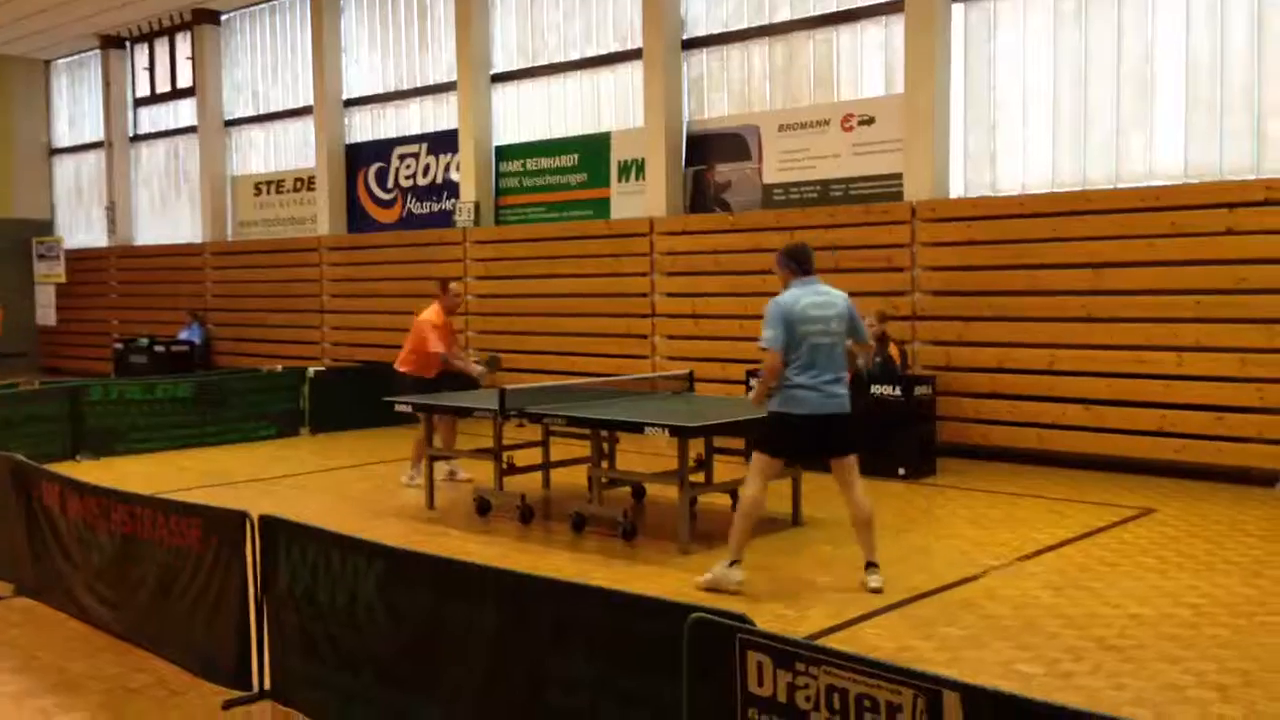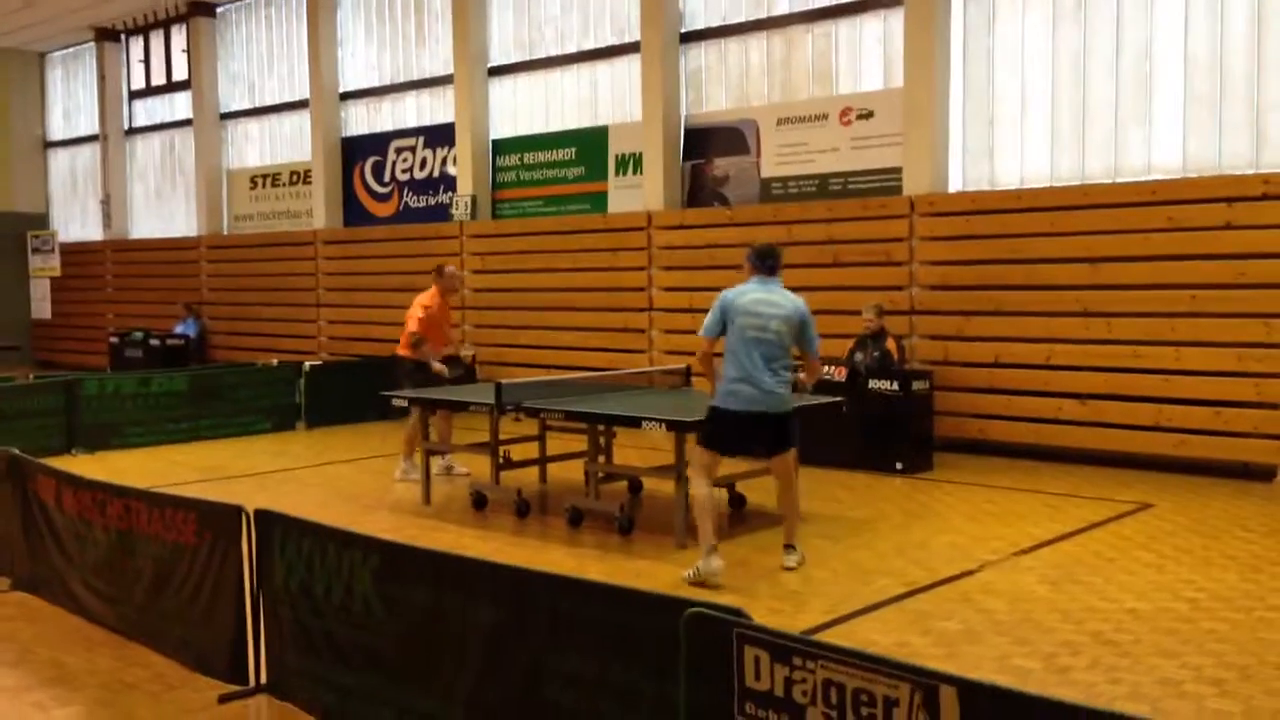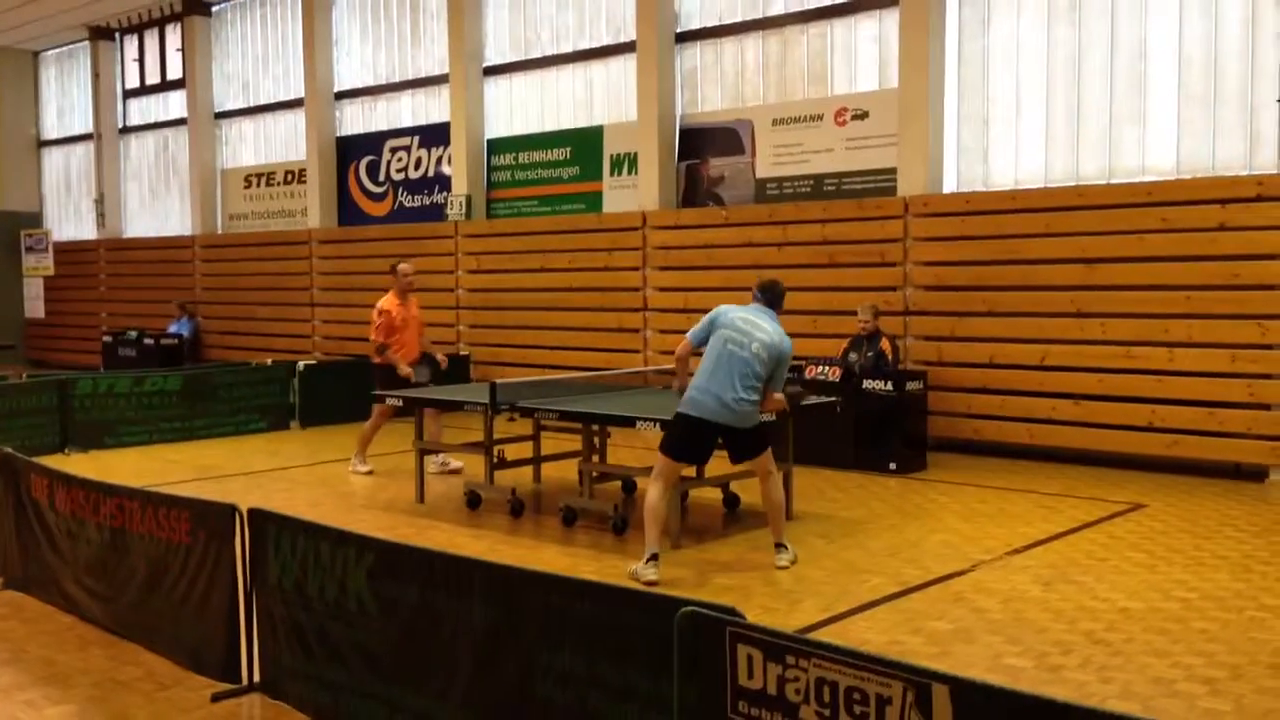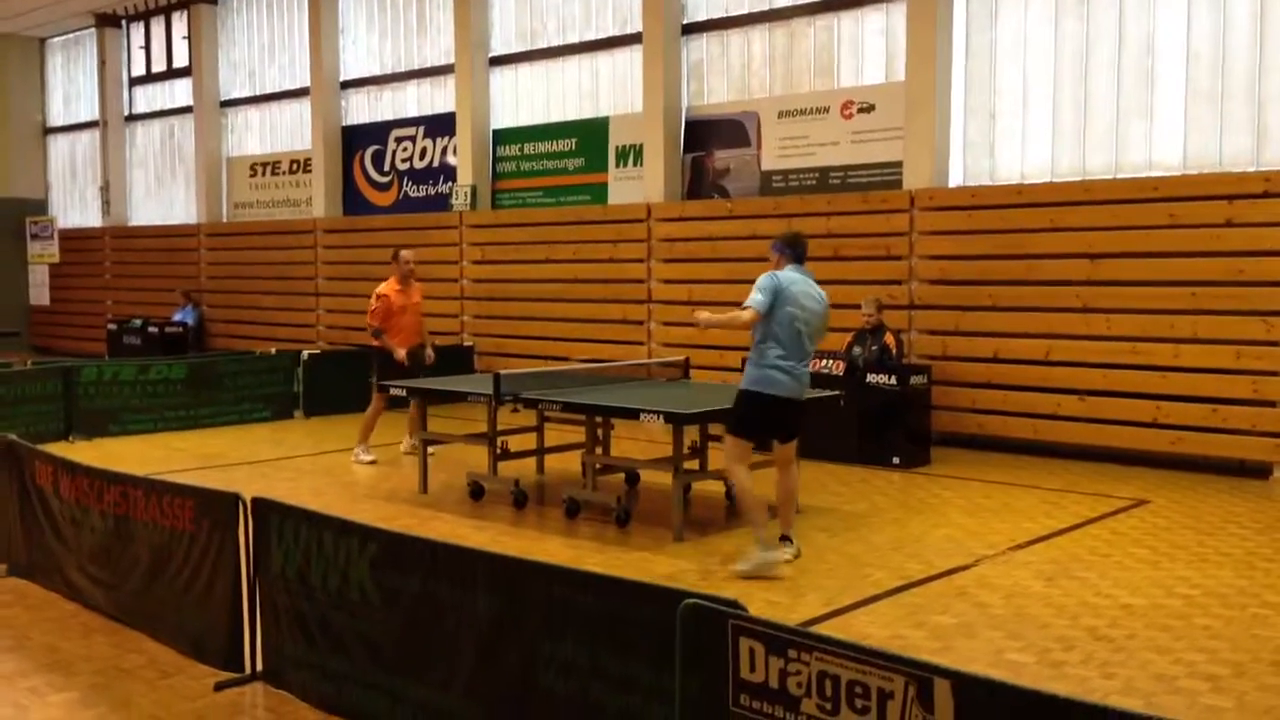
dt=0.4s
person 1, frame 1
left shoulder: (781, 305)
right shoulder: (842, 300)
left elbow: (773, 365)
right elbow: (866, 347)
left wrist: (760, 393)
left hip: (792, 407)
right hip: (835, 407)
left knee: (755, 482)
right knee: (852, 484)
left ankle: (731, 567)
right ankle: (872, 569)
person 1, frame 2
left shoulder: (729, 298)
right shoulder: (797, 305)
left elbow: (704, 353)
right elbow: (814, 366)
left wrist: (715, 384)
right wrist: (806, 381)
left hip: (732, 401)
right hip: (777, 403)
left knee: (700, 473)
right knee: (786, 476)
left ankle: (710, 556)
right ankle: (790, 549)
person 1, frame 3
left shoulder: (724, 312)
right shoulder: (782, 342)
left elbow: (682, 352)
right elbow: (765, 401)
left wrist: (681, 381)
right wrist: (777, 401)
left hip: (697, 409)
right hip: (741, 416)
left knee: (660, 480)
right knee: (770, 474)
left ankle: (650, 561)
right ankle: (781, 549)
person 1, frame 4
left shoulder: (774, 279)
right shoulder: (820, 297)
left elbow: (747, 319)
left wrist: (711, 320)
left hip: (761, 385)
right hip: (794, 389)
left knee: (735, 463)
right knee: (786, 463)
left ankle: (765, 547)
right ankle: (786, 540)
person 2, frame 1
left shoulder: (446, 317)
right shoulder: (430, 320)
left elbow: (452, 346)
right elbow: (440, 357)
left wrist: (468, 365)
right wrist: (469, 368)
left hip: (431, 373)
right hip: (411, 374)
left knee: (448, 416)
right knee: (431, 421)
left ankle: (448, 466)
right ankle: (414, 472)
person 2, frame 2
left shoulder: (444, 303)
right shoulder: (424, 303)
right elbow: (414, 339)
left wrist: (456, 351)
right wrist: (433, 363)
left hip: (430, 363)
right hip: (411, 361)
left knee: (445, 410)
right knee: (420, 413)
left ankle: (444, 461)
right ankle: (406, 466)
person 2, frame 3
left shoulder: (413, 303)
right shoulder: (384, 307)
right elbow: (378, 345)
left wrist: (435, 354)
right wrist: (398, 366)
left hip: (414, 365)
right hip: (389, 369)
left knee: (432, 408)
right knee: (379, 417)
left ankle: (438, 459)
right ankle: (358, 458)
person 2, frame 4
left shoulder: (416, 289)
right shoulder: (384, 293)
right elbow: (373, 328)
left wrist: (427, 345)
right wrist: (394, 350)
left hip: (411, 352)
right hip: (387, 354)
left knee: (420, 396)
right knee: (379, 402)
left ankle: (411, 441)
right ankle: (361, 448)
